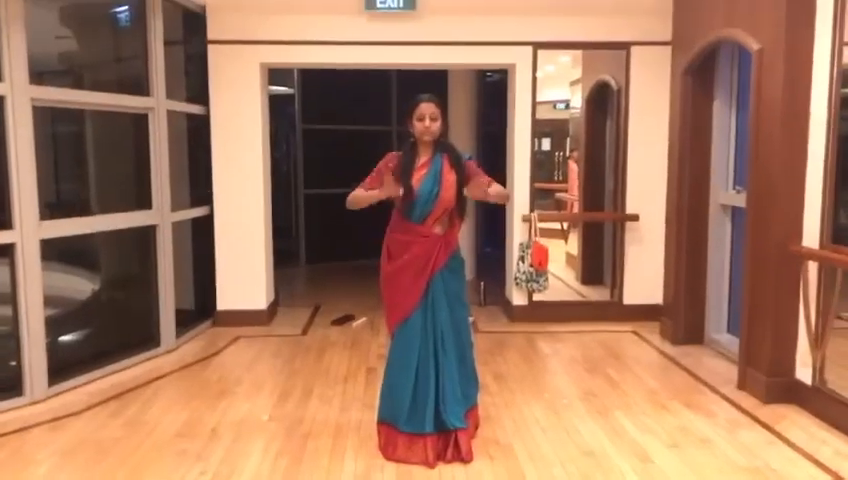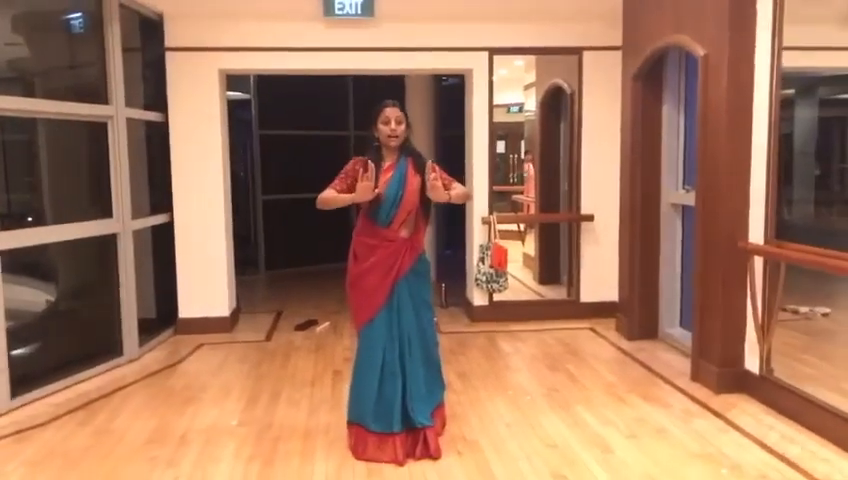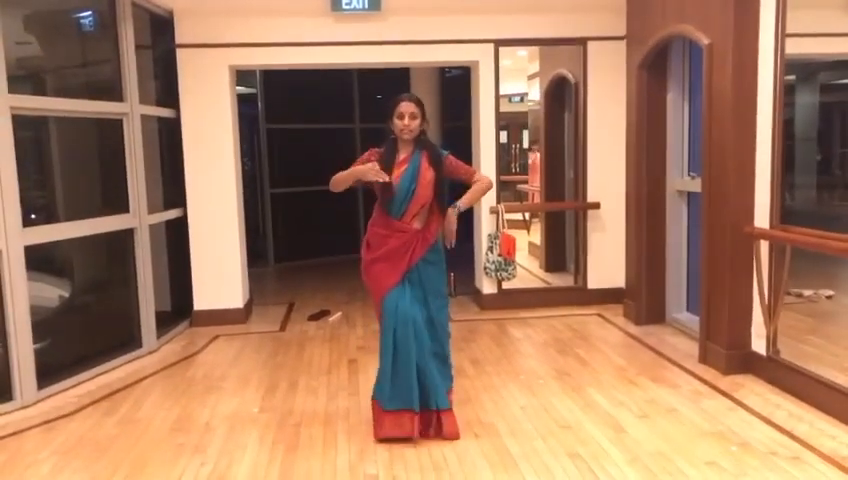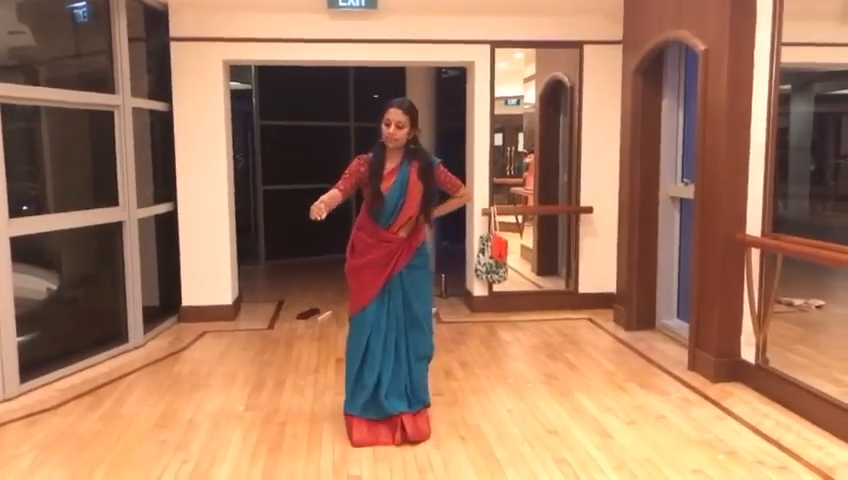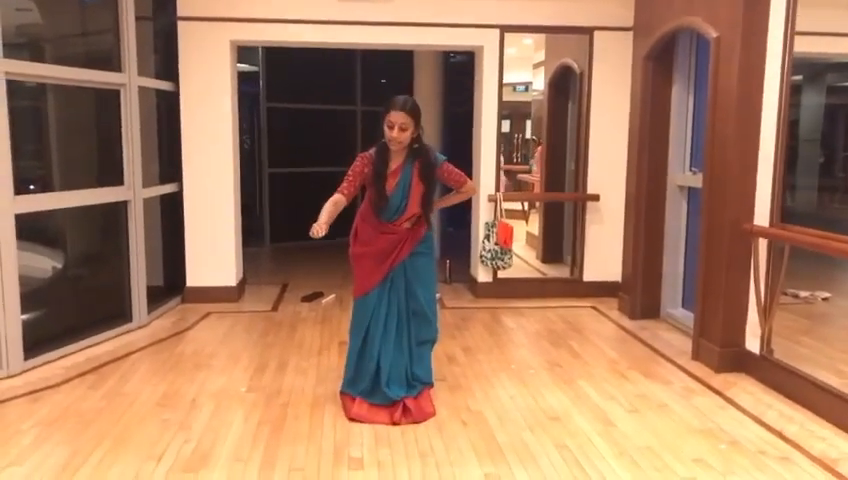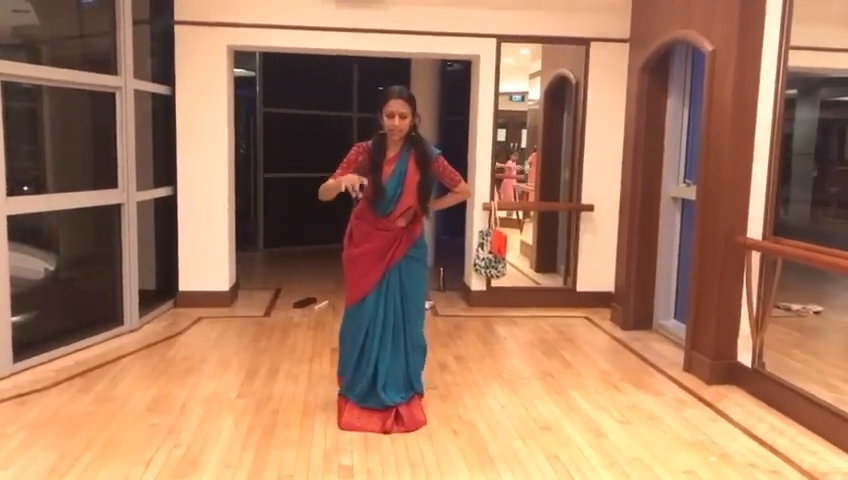
dt=0.7s
person 1, frame 1
left shoulder: (457, 163)
right shoulder: (395, 162)
left elbow: (503, 195)
right elbow: (352, 201)
left wrist: (484, 191)
right wrist: (380, 193)
left hip: (444, 262)
right hip: (404, 261)
left knee: (448, 335)
right knee: (409, 338)
left ankle: (450, 418)
right ankle: (409, 423)
person 1, frame 2
left shoulder: (420, 166)
right shoulder: (361, 166)
left elbow: (465, 193)
right elbow: (322, 200)
left wrist: (443, 195)
right wrist: (356, 197)
left hip: (409, 263)
right hip: (372, 264)
left knee: (414, 336)
right knee: (376, 339)
left ankle: (417, 418)
right ankle: (378, 423)
person 1, frame 3
left shoulder: (436, 159)
right shoulder: (377, 157)
left elbow: (483, 181)
right elbow: (334, 186)
left wrist: (455, 210)
right wrist: (357, 172)
left hip: (425, 252)
right hip: (387, 252)
left knee: (429, 326)
right knee: (400, 323)
left ankle: (431, 407)
right ankle: (400, 408)
person 1, frame 4
left shoulder: (426, 166)
right shoulder: (365, 164)
left elbow: (463, 195)
right elbow: (339, 192)
left wrist: (429, 215)
right wrist: (323, 204)
left hip: (409, 258)
right hip: (370, 258)
left knee: (411, 329)
right knee: (369, 332)
left ankle: (408, 407)
right ankle: (368, 409)
person 1, frame 5
left shoulder: (429, 162)
right shoulder: (368, 161)
left elbow: (468, 188)
right elbow: (341, 197)
left wrist: (432, 206)
right wrist: (322, 221)
left hip: (413, 247)
right hip: (373, 247)
left knee: (414, 315)
right knee: (372, 317)
left ankle: (411, 388)
right ankle: (369, 387)
person 1, frame 6
left shoulder: (426, 156)
right shoulder: (364, 152)
left elbow: (463, 190)
right elbow: (325, 192)
left wrist: (425, 208)
right wrist: (344, 180)
left hip: (406, 249)
right hip: (367, 247)
left knee: (404, 320)
right knee: (364, 320)
left ankle: (401, 396)
right ankle: (361, 394)
